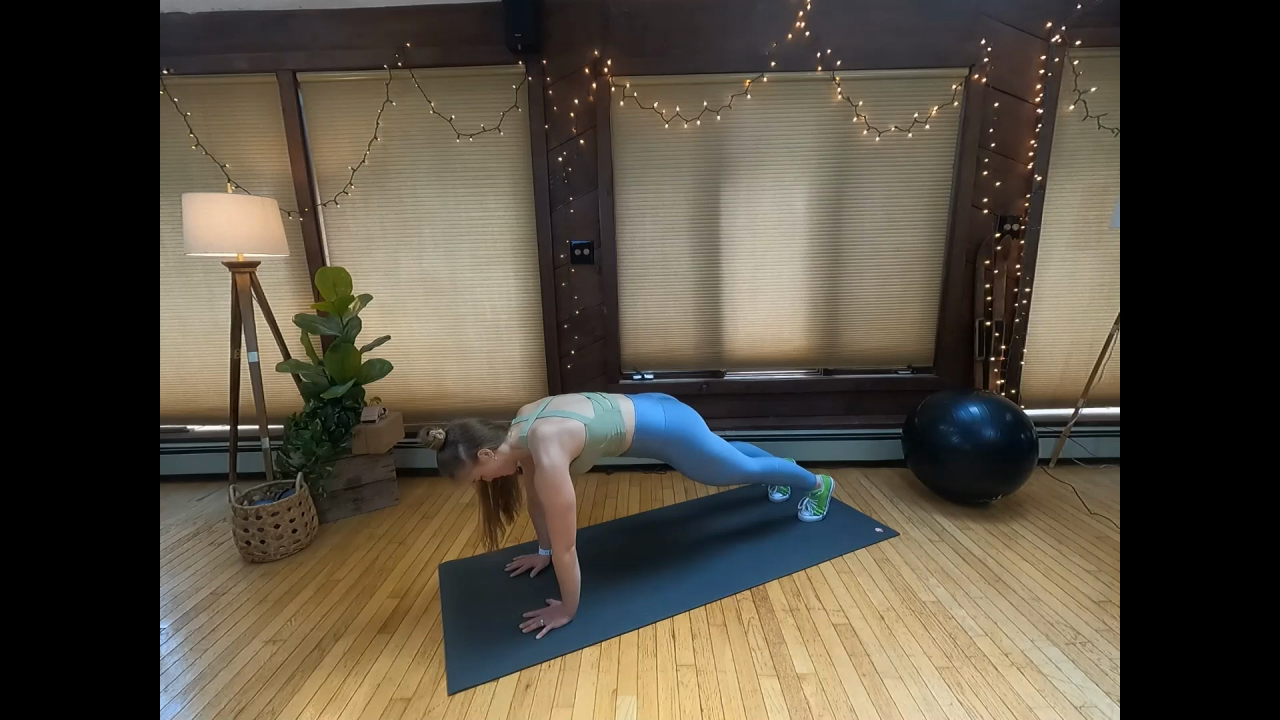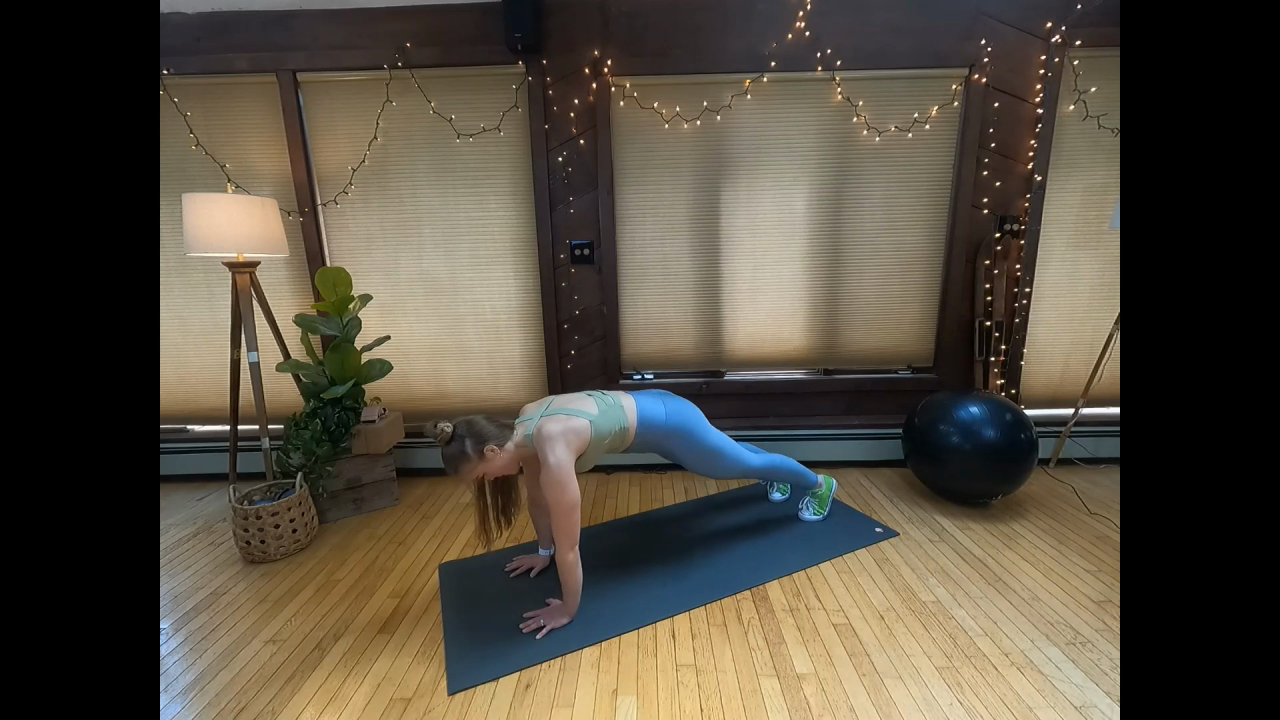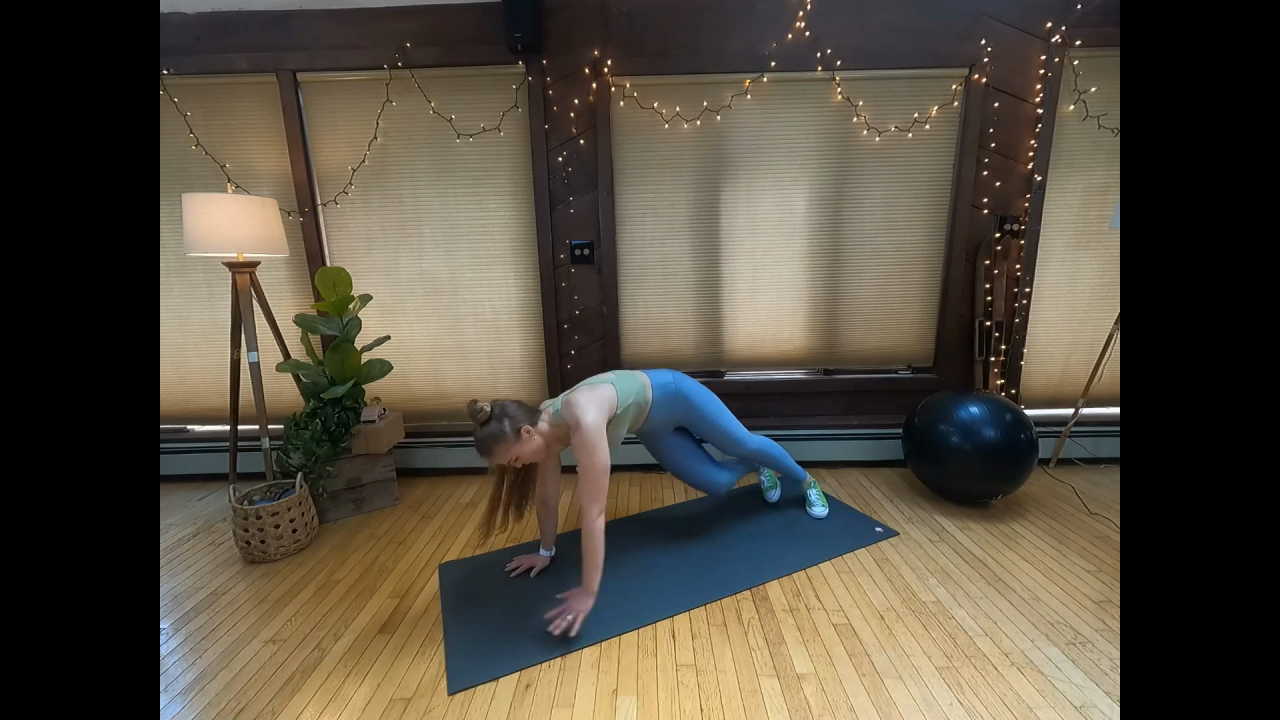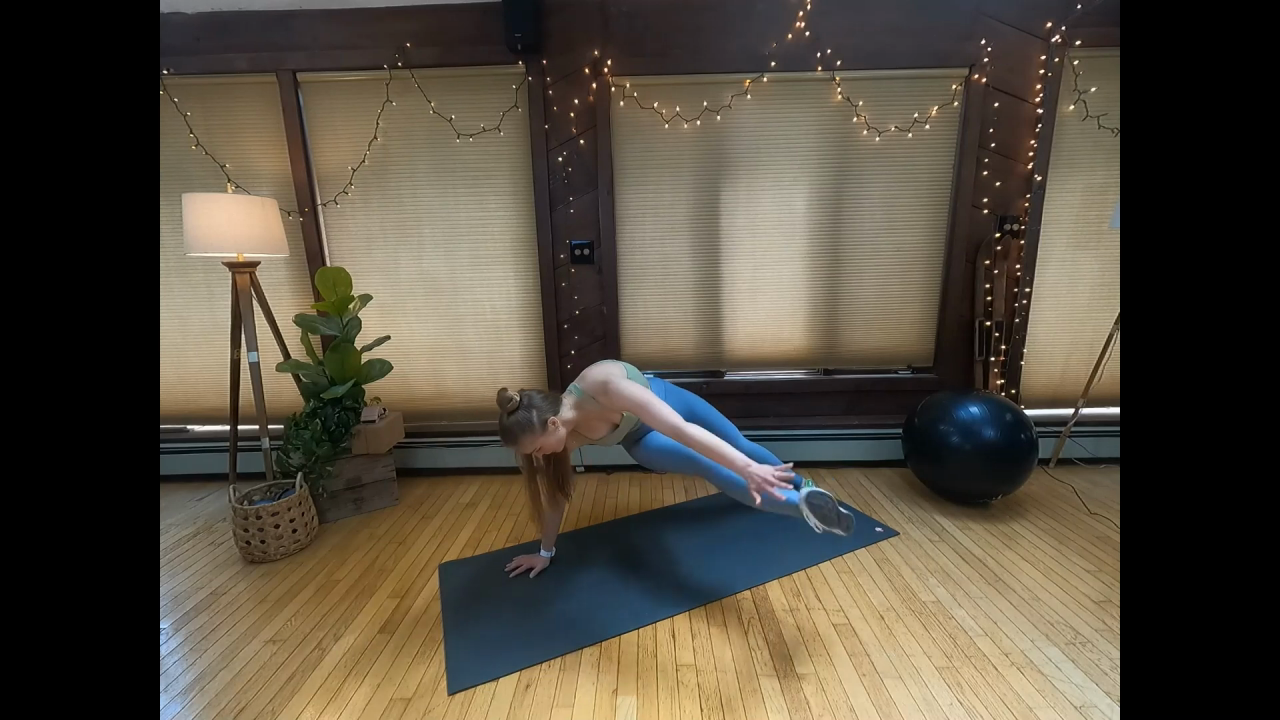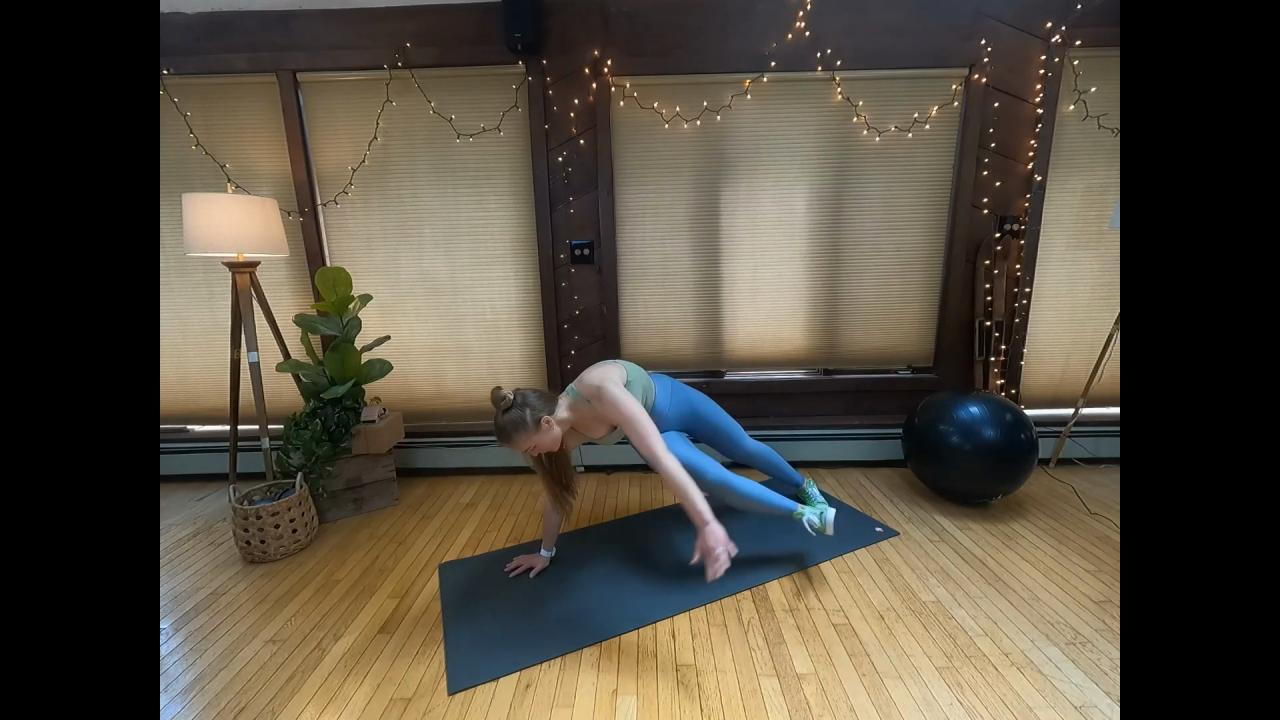
dt=0.3s
person 1, frame 1
left shoulder: (547, 454)
right shoulder: (519, 428)
left elbow: (566, 546)
right elbow: (535, 497)
left wrist: (568, 610)
right wrist: (543, 551)
left hip: (666, 428)
right hip: (646, 412)
left knee: (742, 470)
right knee: (722, 452)
left ankle: (818, 485)
right ankle: (777, 477)
person 1, frame 2
left shoulder: (552, 452)
right shoulder: (523, 425)
left elbow: (569, 545)
right elbow: (538, 496)
left wrist: (568, 610)
right wrist: (543, 551)
left hip: (665, 422)
right hip: (646, 408)
left knee: (743, 463)
right knee: (725, 453)
left ankle: (819, 484)
right ankle: (779, 476)
person 1, frame 3
left shoulder: (581, 422)
right shoulder: (542, 427)
left elbow: (594, 515)
right elbow: (545, 494)
left wrist: (587, 594)
right wrist: (545, 550)
left hip: (671, 394)
left knee: (744, 445)
right knee: (718, 480)
left ankle: (807, 483)
right ankle: (759, 470)
person 1, frame 4
left shoulder: (605, 385)
right shoulder: (562, 425)
left elbow: (681, 429)
right elbow: (555, 493)
left wrist: (749, 469)
right wrist: (545, 551)
left hip: (669, 403)
right hip: (642, 441)
left knee: (742, 451)
right knee: (706, 468)
left ankle: (802, 490)
right ankle: (801, 505)
person 1, frame 5
left shoulder: (602, 392)
right shoulder: (561, 422)
left elbow: (658, 458)
right elbow: (558, 491)
left wrist: (707, 523)
right wrist: (545, 550)
left hip: (669, 398)
right hip: (657, 427)
left knee: (745, 446)
right knee: (717, 480)
left ankle: (805, 488)
right ankle: (800, 513)
